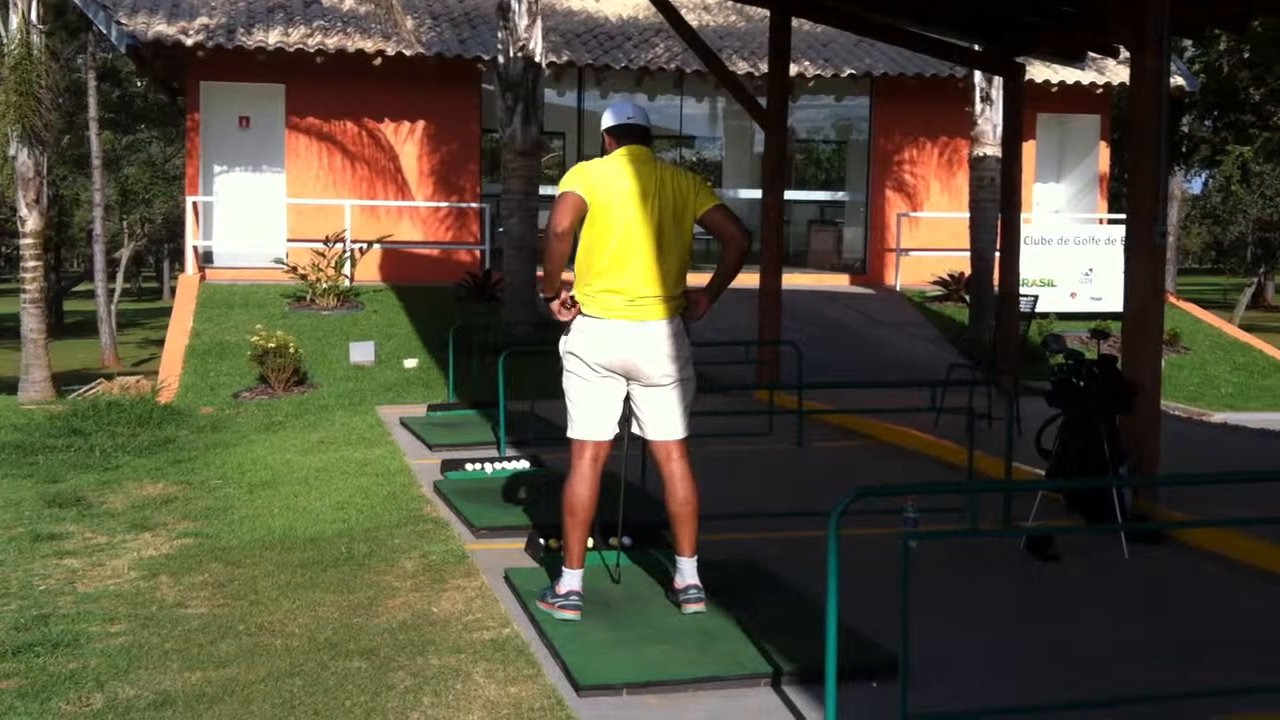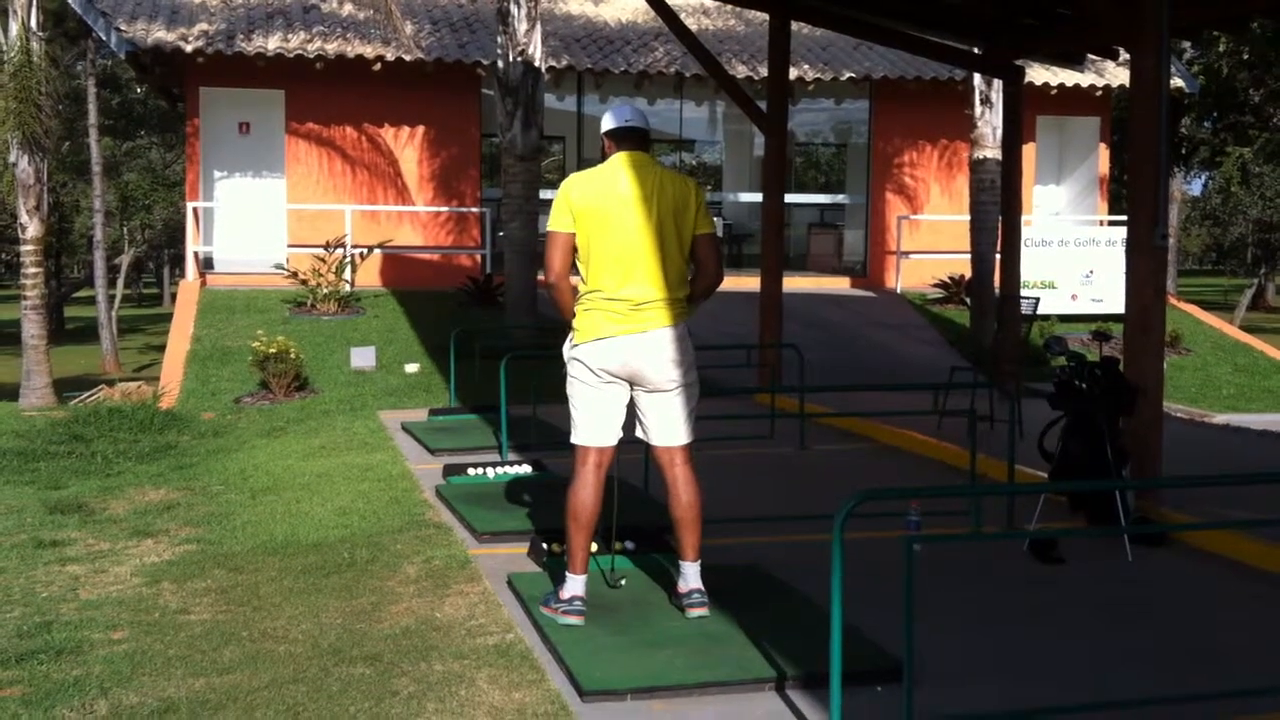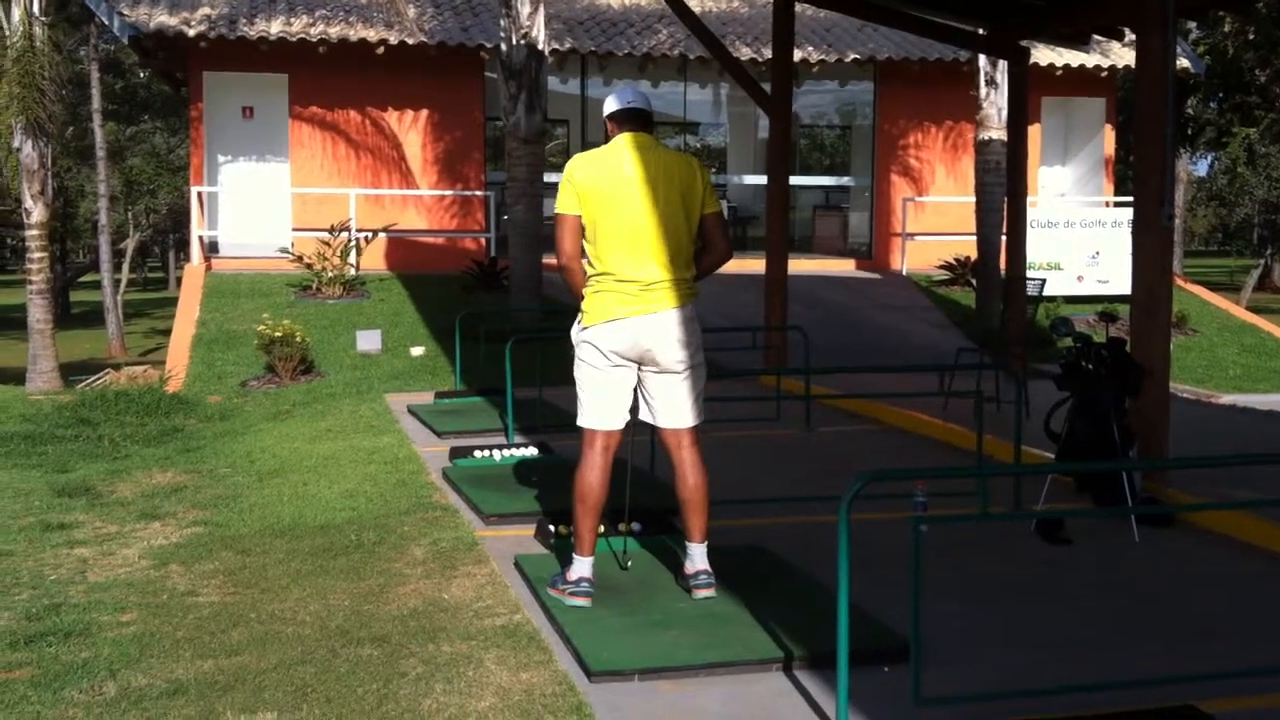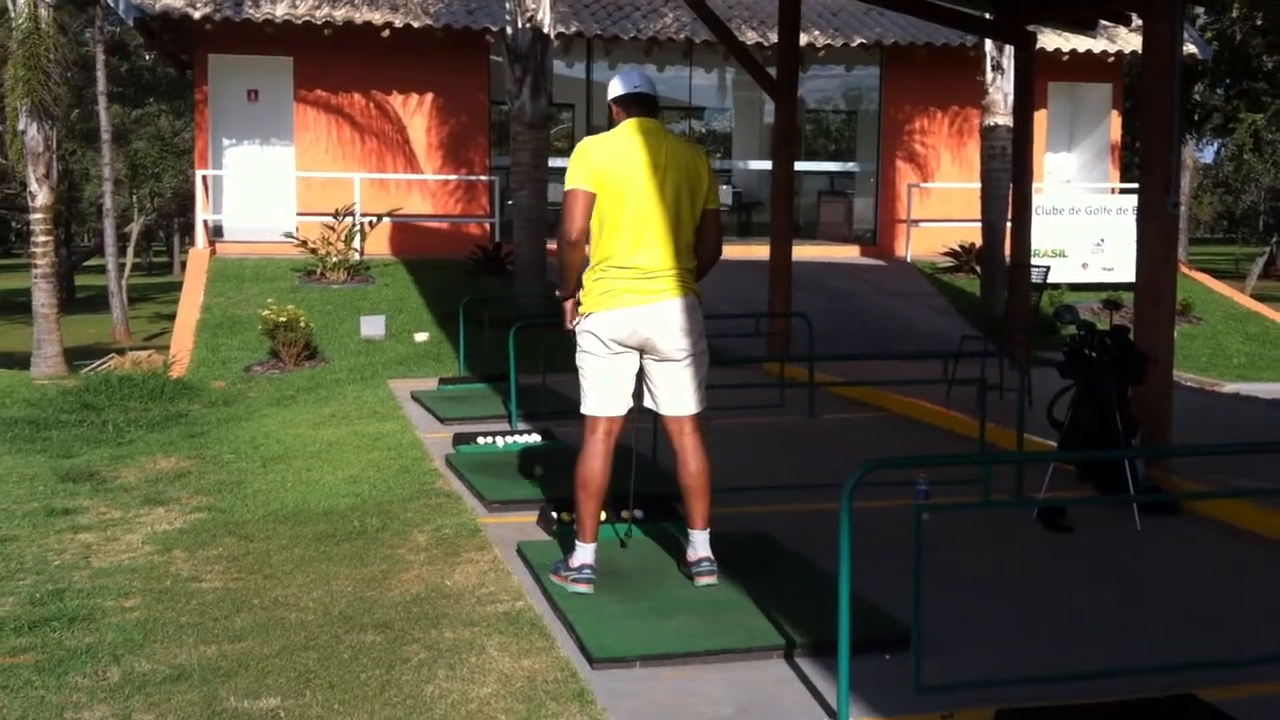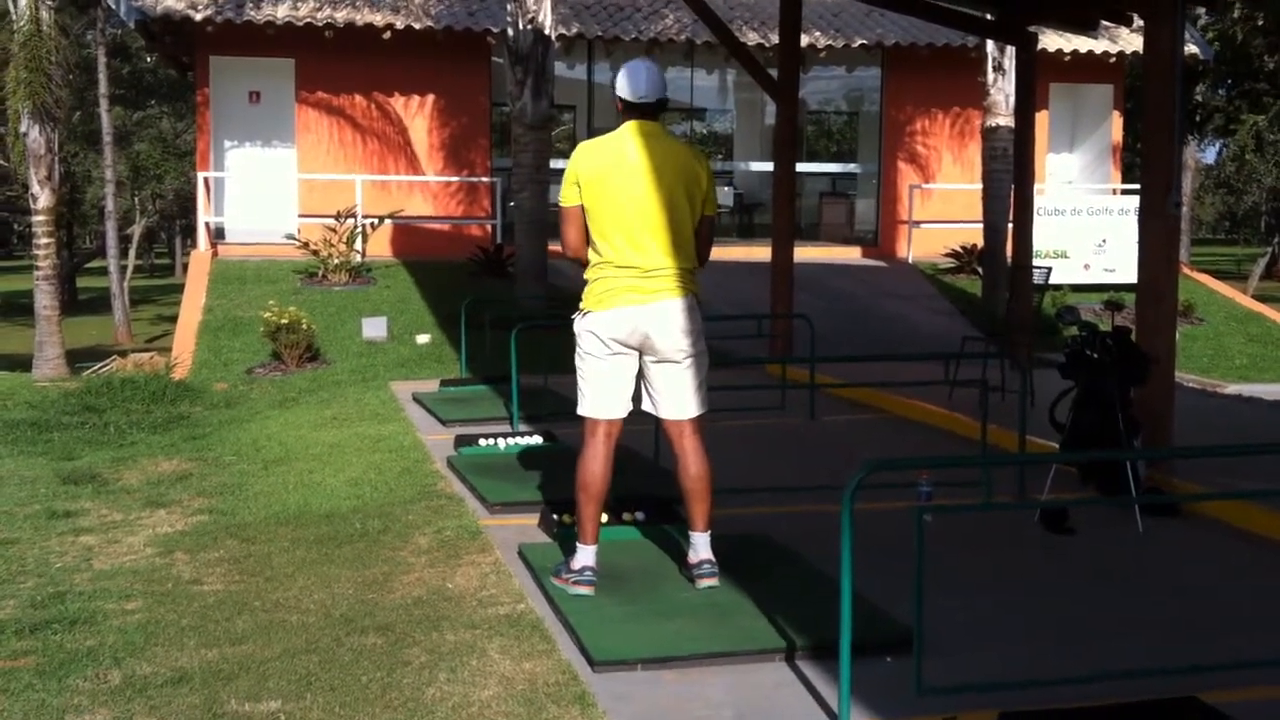
dt=1s
person 1, frame 1
left shoulder: (587, 173)
right shoulder: (684, 181)
left elbow: (559, 229)
right elbow: (738, 238)
left wrist: (552, 293)
right wrist: (707, 295)
left hip: (595, 331)
right hip: (662, 333)
left knee: (587, 457)
right knee: (673, 455)
left ankle: (570, 585)
right ankle: (689, 579)
person 1, frame 2
left shoulder: (577, 186)
right shoulder: (684, 188)
left elbow: (555, 274)
right elbow: (710, 272)
left wrist: (580, 321)
left hip: (597, 341)
right hip: (664, 338)
left knee: (590, 463)
right knee: (677, 461)
left ankle: (573, 591)
right ankle: (692, 584)
person 1, frame 3
left shoulder: (582, 167)
right shoulder: (688, 168)
left elbow: (568, 256)
right elbow: (719, 248)
left hip: (605, 322)
right hip: (672, 319)
left knee: (597, 445)
right knee: (683, 442)
left ankle: (580, 572)
right ankle: (698, 565)
person 1, frame 4
left shoulder: (593, 149)
right shoulder: (694, 156)
left elbow: (573, 235)
right elbow: (710, 247)
left wrist: (570, 292)
left hip: (606, 309)
right hip: (675, 306)
left knee: (599, 433)
right knee: (685, 430)
left ankle: (583, 558)
right ankle: (700, 552)
person 1, frame 5
left shoulder: (587, 155)
right shoulder: (693, 160)
left elbow: (572, 245)
right elbow: (701, 250)
left hip: (607, 310)
right hip: (673, 308)
left knee: (600, 435)
right knee: (686, 433)
left ankle: (584, 561)
right ankle: (702, 555)
